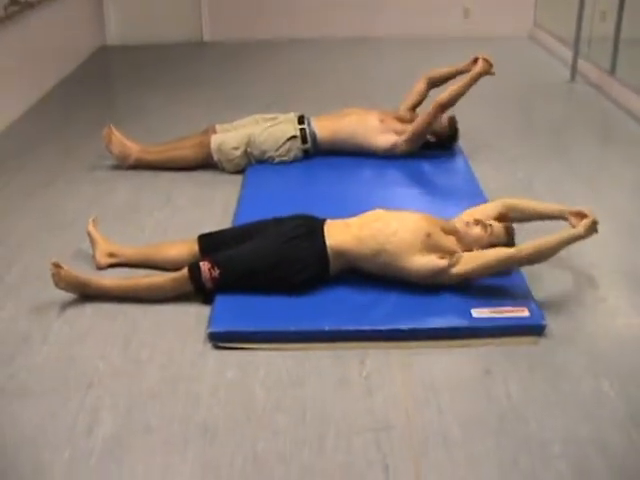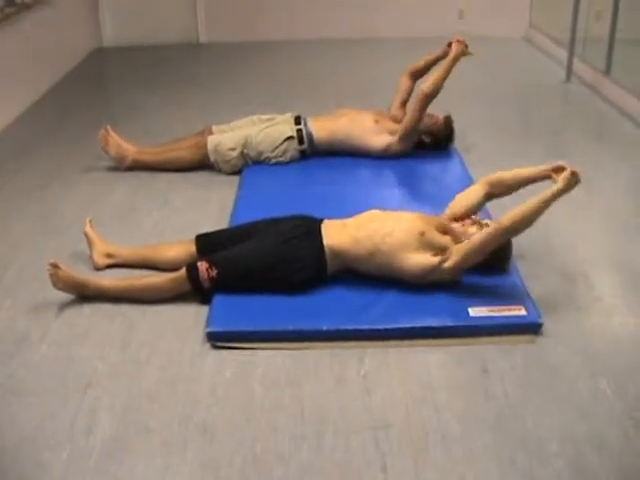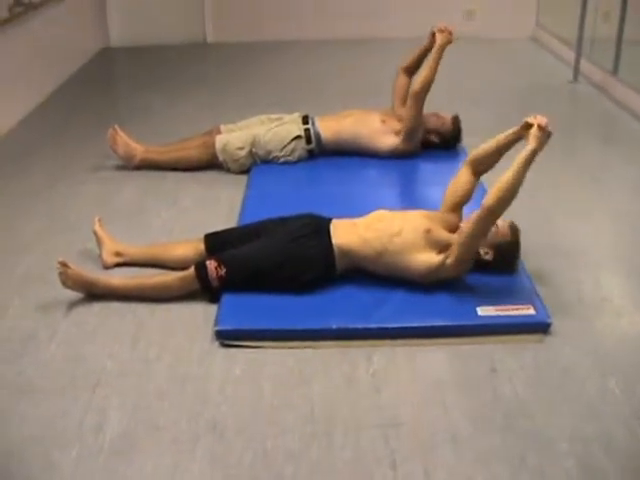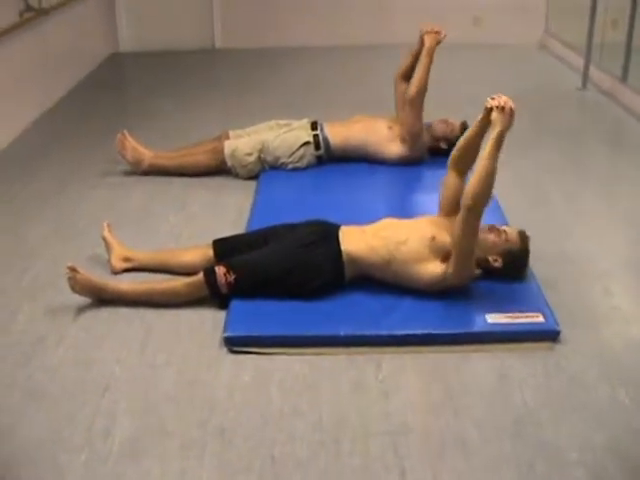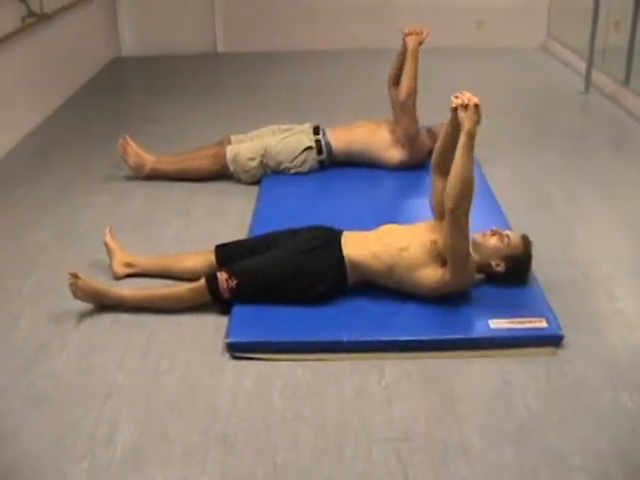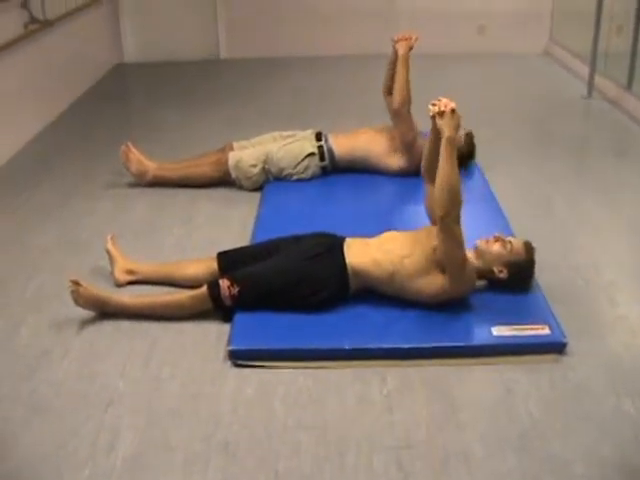
dt=0.3s
person 1, frame 1
left shoulder: (449, 264)
right shoulder: (447, 227)
left elbow: (515, 255)
right elbow: (507, 203)
left wrist: (572, 234)
right wrist: (567, 212)
left hip: (311, 260)
right hip: (314, 227)
left knee: (195, 277)
right knee: (199, 247)
left ankle: (94, 285)
right ankle: (115, 253)
person 1, frame 2
left shoulder: (444, 265)
right shoulder: (448, 224)
left elbow: (503, 228)
right elbow: (489, 184)
left wrist: (555, 191)
right wrist: (548, 169)
left hip: (309, 261)
right hip: (313, 228)
left knee: (195, 276)
right knee: (196, 246)
left ankle: (94, 287)
right ankle: (112, 253)
person 1, frame 3
left shoulder: (449, 263)
right shoulder: (445, 221)
left elbow: (490, 208)
right elbow: (473, 165)
left wrist: (530, 151)
right wrist: (518, 132)
left hip: (315, 260)
right hip: (319, 226)
left knee: (202, 274)
right knee: (205, 247)
left ankle: (101, 285)
right ankle: (121, 251)
person 1, frame 4
left shoulder: (456, 271)
right shoulder: (448, 228)
left elbow: (474, 204)
right elbow: (457, 169)
left wrist: (497, 135)
right wrist: (482, 123)
left hip: (323, 267)
right hip: (325, 233)
left knee: (210, 280)
right knee: (213, 252)
left ankle: (110, 291)
right ankle: (129, 256)
person 1, frame 5
left shoulder: (457, 276)
right shoulder: (445, 236)
left elbow: (457, 207)
right elbow: (440, 173)
left wrist: (469, 134)
right wrist: (455, 122)
left hip: (325, 272)
right hip: (329, 239)
left knee: (213, 285)
right knee: (216, 258)
left ankle: (111, 296)
right ankle: (130, 261)
person 1, frame 6
left shoulder: (459, 281)
right shoulder: (451, 246)
left elbow: (448, 216)
right elbow: (432, 184)
left wrist: (450, 140)
right wrist: (438, 133)
left hip: (328, 280)
right hip: (331, 246)
left knee: (215, 293)
right knee: (217, 265)
left ankle: (112, 303)
right ankle: (131, 269)
person 2, frame 1
left shoulder: (403, 142)
right shoulder: (401, 118)
left elbow: (440, 103)
right elbow: (427, 80)
left wrist: (474, 75)
right wrist: (466, 68)
left hip: (297, 141)
right hip: (297, 121)
left knee: (212, 149)
right knee: (213, 132)
left ankle: (136, 156)
right ankle: (138, 149)
person 2, frame 2
left shoulder: (400, 142)
right shoulder: (395, 118)
left elbow: (424, 96)
right elbow: (411, 76)
left wrist: (451, 59)
right wrist: (443, 54)
left hip: (294, 141)
right hip: (293, 122)
left knee: (208, 151)
right knee: (209, 133)
left ankle: (133, 157)
right ankle: (135, 151)
person 2, frame 3
left shoulder: (405, 141)
right shoulder: (398, 118)
left elbow: (417, 92)
right elbow: (405, 73)
left wrist: (439, 49)
right wrist: (430, 46)
left hip: (301, 140)
right hip: (300, 122)
left knee: (217, 149)
right knee: (218, 133)
left ankle: (141, 157)
right ankle: (144, 151)
person 2, frame 4
left shoulder: (414, 146)
right shoulder: (407, 128)
left elbow: (415, 96)
right elbow: (402, 81)
left wrist: (430, 50)
right wrist: (421, 46)
left hip: (310, 146)
right hip: (310, 129)
left knee: (224, 155)
right knee: (227, 139)
left ankle: (149, 162)
right ankle: (152, 156)
person 2, frame 5
left shoulder: (413, 151)
right shoulder: (404, 133)
left elbow: (405, 99)
right elbow: (394, 85)
left wrist: (413, 51)
right wrist: (405, 49)
left hip: (312, 152)
right hip: (311, 133)
left knee: (227, 160)
right knee: (228, 143)
left ankle: (150, 167)
right ankle: (153, 160)
person 2, frame 6
left shoulder: (414, 156)
right shoulder: (411, 139)
left elbow: (400, 107)
right elbow: (390, 95)
left wrist: (403, 56)
right wrist: (396, 55)
left hip: (315, 157)
right hip: (314, 140)
left knee: (229, 166)
right knee: (230, 150)
left ankle: (153, 174)
right ankle: (155, 167)
